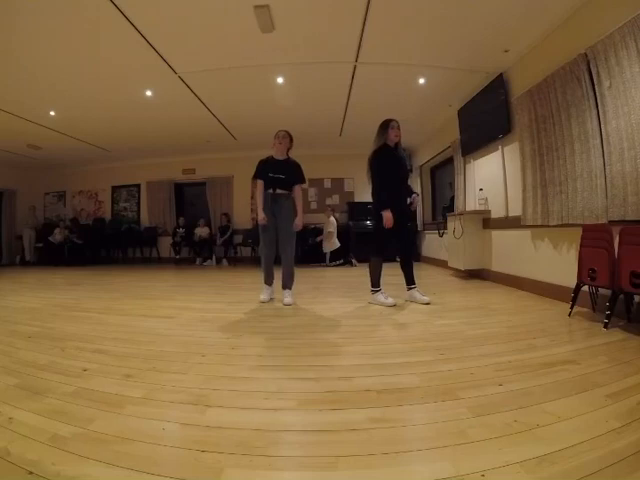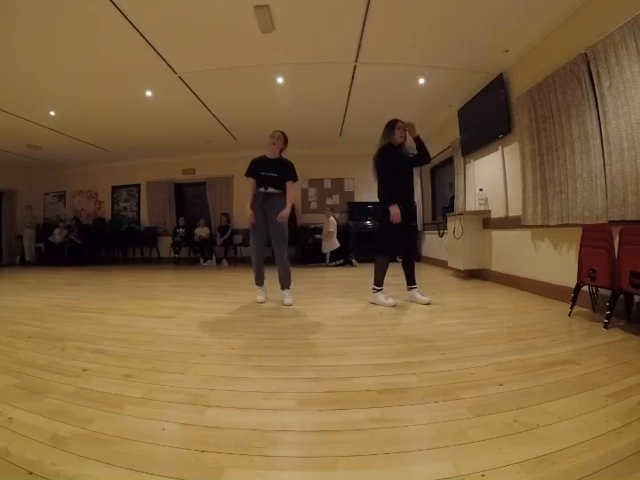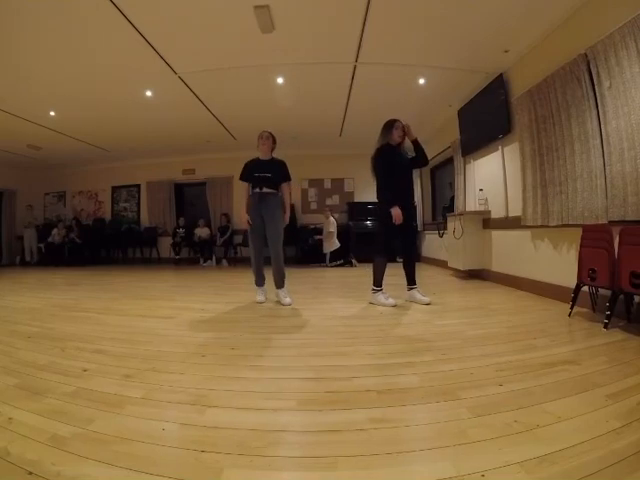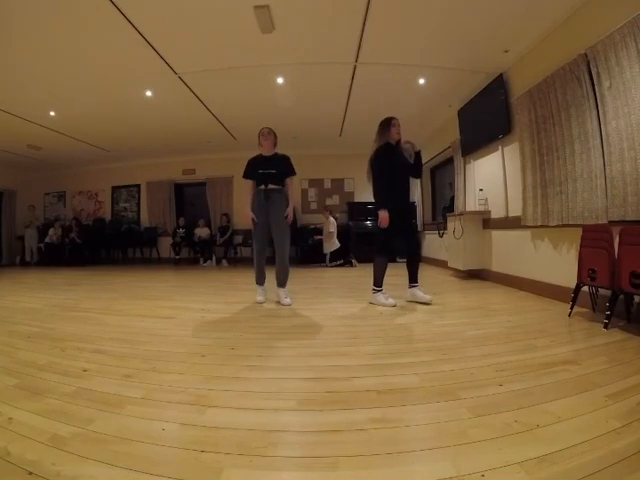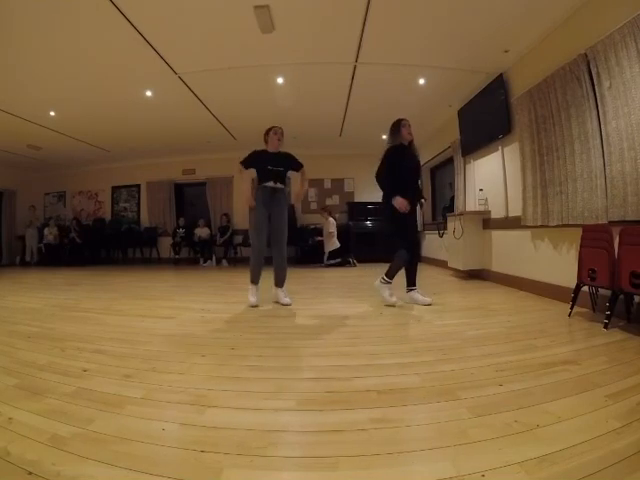
dt=0.4s
person 1, frame 1
left shoulder: (399, 156)
right shoulder: (379, 155)
right elbow: (377, 185)
left wrist: (413, 194)
right wrist: (384, 209)
left hip: (401, 209)
right hip: (384, 209)
left knee: (407, 247)
right knee: (380, 248)
left ankle: (411, 289)
right ankle: (375, 292)
person 1, frame 2
left shoulder: (403, 155)
right shoulder: (384, 153)
left elbow: (425, 159)
right elbow: (384, 181)
left wrist: (416, 136)
right wrist: (392, 204)
left hip: (407, 206)
right hip: (391, 207)
left knee: (409, 247)
right knee: (385, 247)
left ankle: (412, 289)
right ankle: (377, 291)
person 1, frame 3
left shoulder: (402, 156)
right shoulder: (382, 153)
left elbow: (423, 161)
right elbow: (383, 183)
left wrist: (413, 138)
right wrist: (393, 206)
left hip: (407, 206)
right hip: (390, 208)
left knee: (410, 247)
right knee: (384, 247)
left ankle: (412, 289)
right ankle: (376, 291)
person 1, frame 4
left shoulder: (399, 154)
right shoulder: (381, 153)
left elbow: (416, 173)
right elbow: (378, 183)
left wrist: (417, 152)
right wrist: (382, 208)
left hip: (404, 206)
right hip: (389, 208)
left knee: (414, 245)
right knee: (384, 247)
left ankle: (413, 288)
right ankle: (377, 292)
person 1, frame 5
left shoulder: (411, 154)
right shoulder: (394, 151)
right elbow: (381, 176)
left wrist: (419, 197)
right wrist: (393, 197)
left hip: (409, 207)
right hip: (396, 207)
left knee: (413, 247)
right knee: (407, 245)
left ankle: (411, 290)
right ankle: (385, 281)
person 2, frame 1
left shoulder: (294, 165)
right shoulder: (264, 163)
left elbow: (298, 191)
right elbow: (259, 188)
left wrist: (299, 215)
right wrist: (260, 210)
left hip: (286, 205)
right hip: (268, 204)
left knee: (287, 248)
right knee: (266, 248)
left ankle: (287, 289)
right ankle: (268, 287)
person 2, frame 2
left shoulder: (287, 165)
right shoulder: (256, 162)
left elbow: (290, 189)
right elbow: (251, 186)
left wrist: (287, 208)
right wrist: (248, 207)
left hip: (277, 203)
right hip: (259, 203)
left knee: (280, 247)
right knee: (257, 247)
left ankle: (286, 289)
right ankle: (260, 287)
person 2, frame 3
left shoulder: (279, 164)
right shoulder: (250, 165)
left elbow: (285, 189)
right elbow: (246, 189)
left wrist: (287, 212)
right wrist: (245, 211)
left hip: (273, 203)
right hip: (255, 204)
left knee: (276, 246)
right knee: (256, 248)
left ankle: (281, 288)
right ankle: (260, 288)
person 2, frame 4
left shoulder: (283, 160)
right shoulder: (253, 162)
left elbow: (289, 184)
right elbow: (251, 187)
left wrist: (291, 205)
right wrist: (249, 208)
left hip: (279, 200)
right hip: (260, 201)
left knee: (282, 245)
right knee: (259, 245)
left ankle: (282, 288)
right ankle: (260, 287)
person 2, frame 5
left shoulder: (287, 157)
right shoulder: (258, 155)
left elbow: (302, 171)
right elbow: (241, 170)
left wrist: (302, 189)
right wrist: (247, 189)
left hip: (280, 200)
right hip: (261, 199)
left knee: (280, 247)
right knee: (258, 244)
left ankle: (279, 289)
right ankle: (254, 287)
